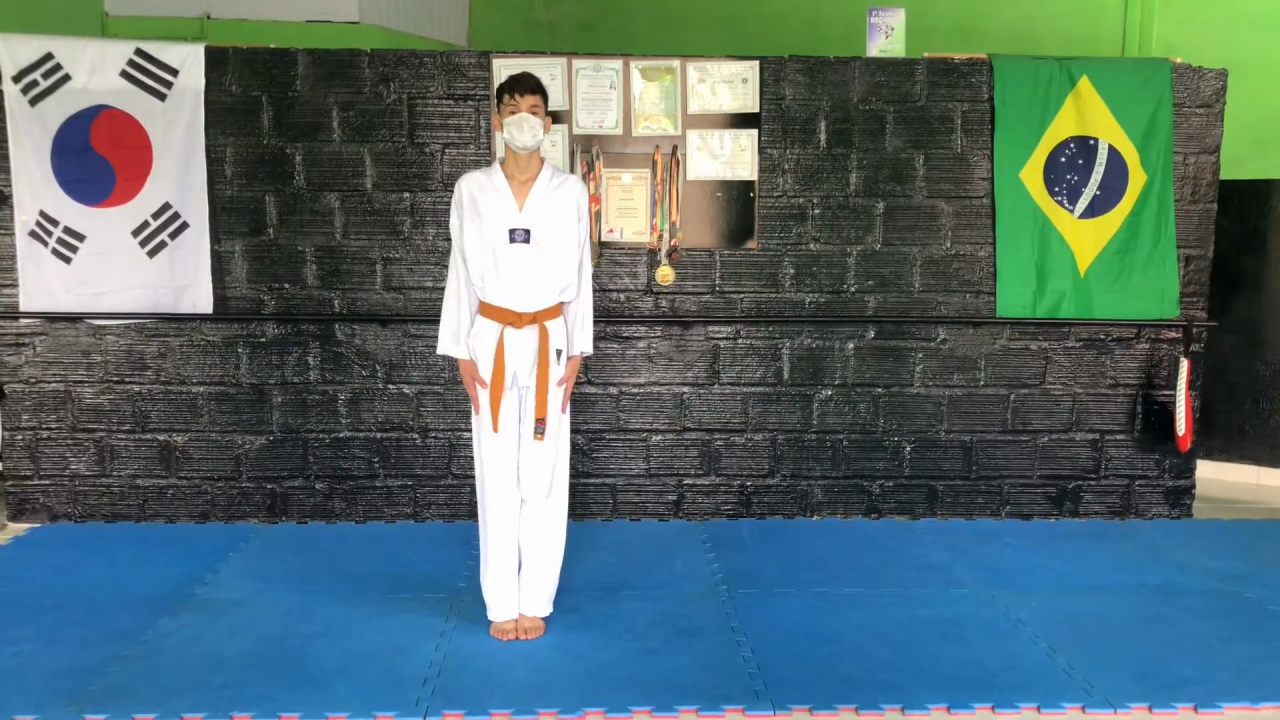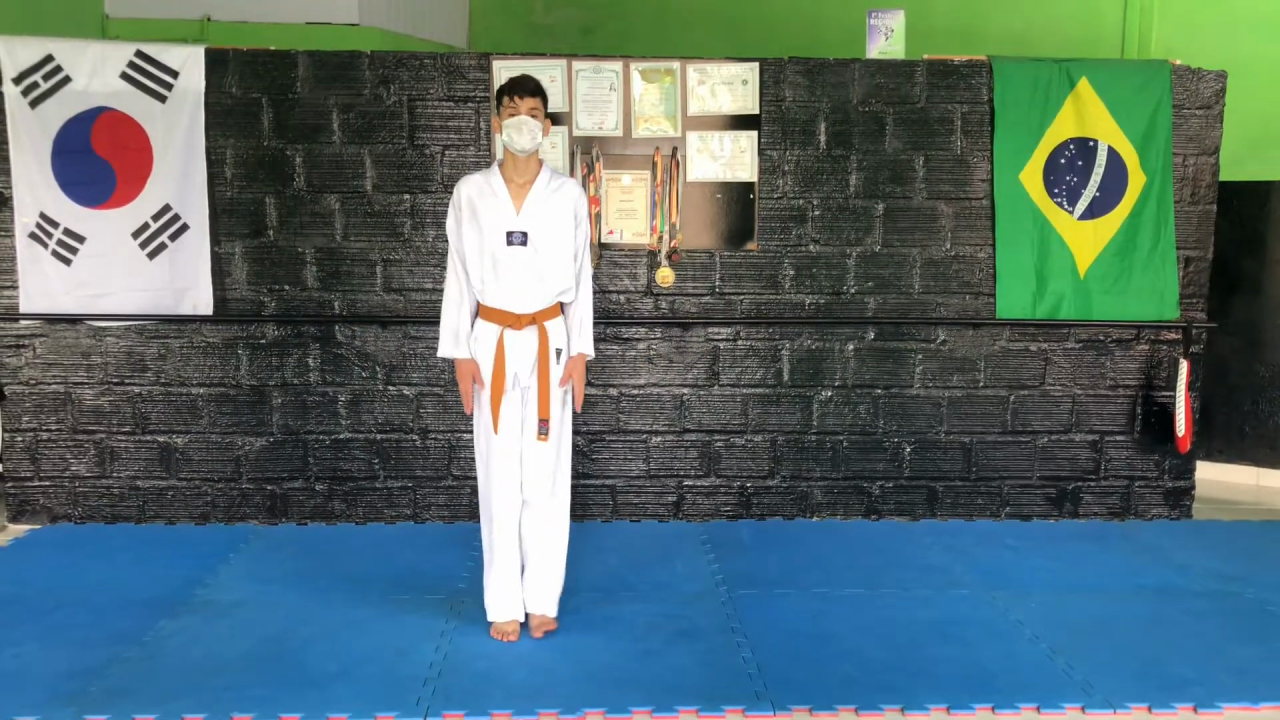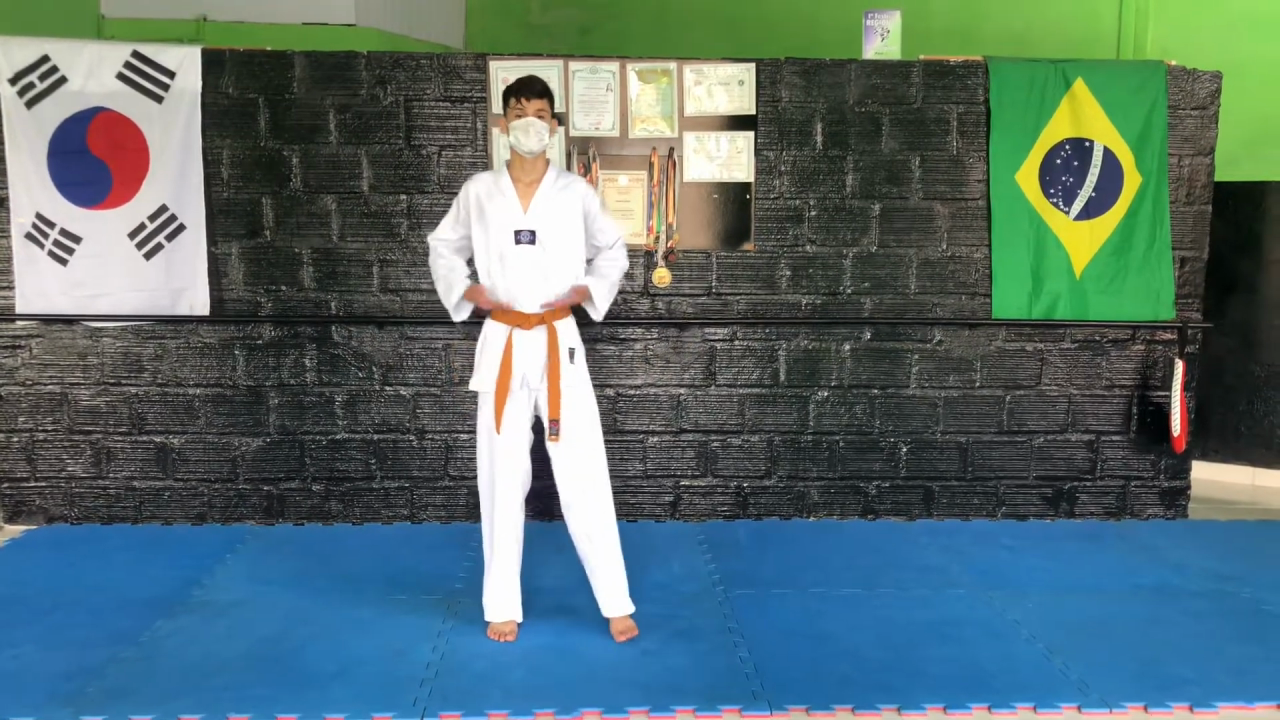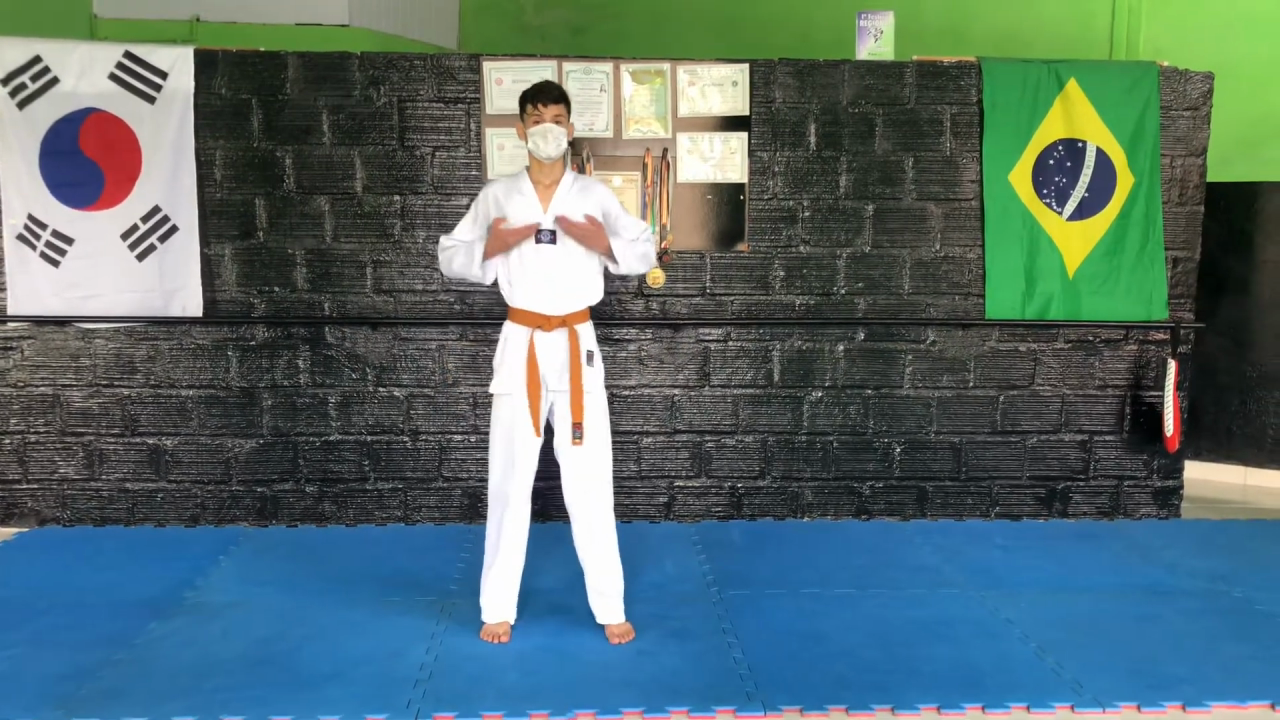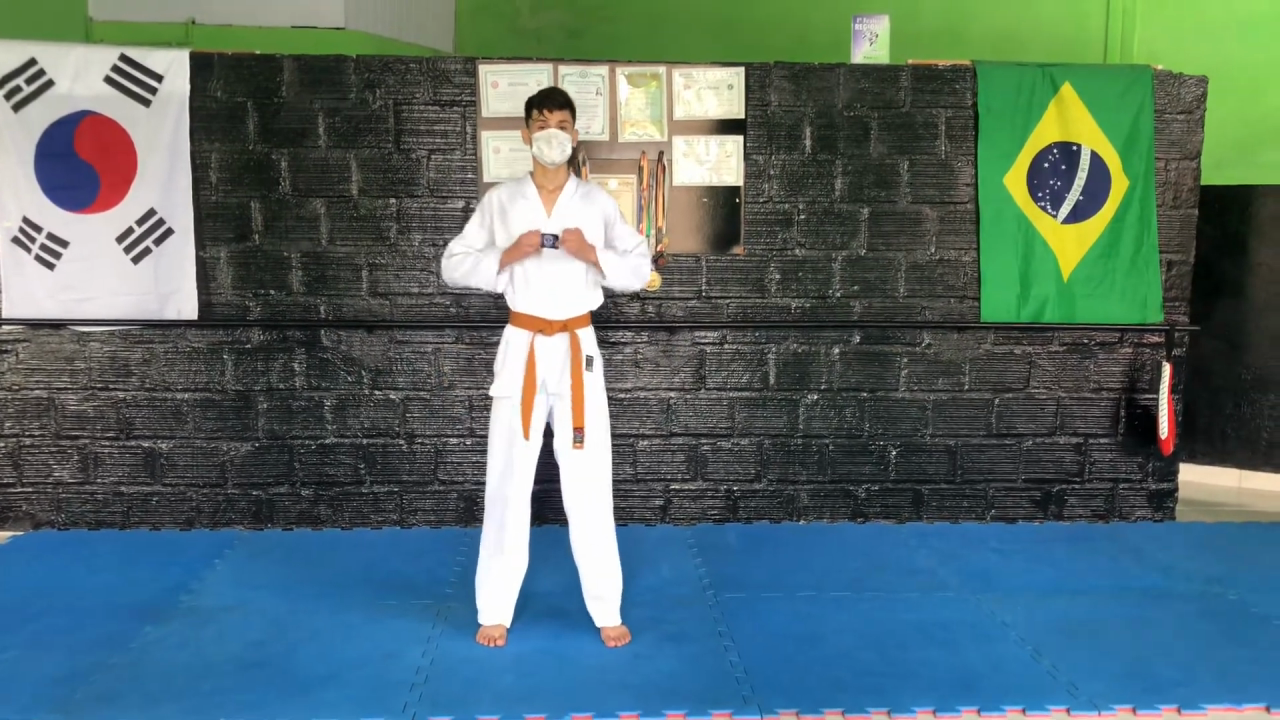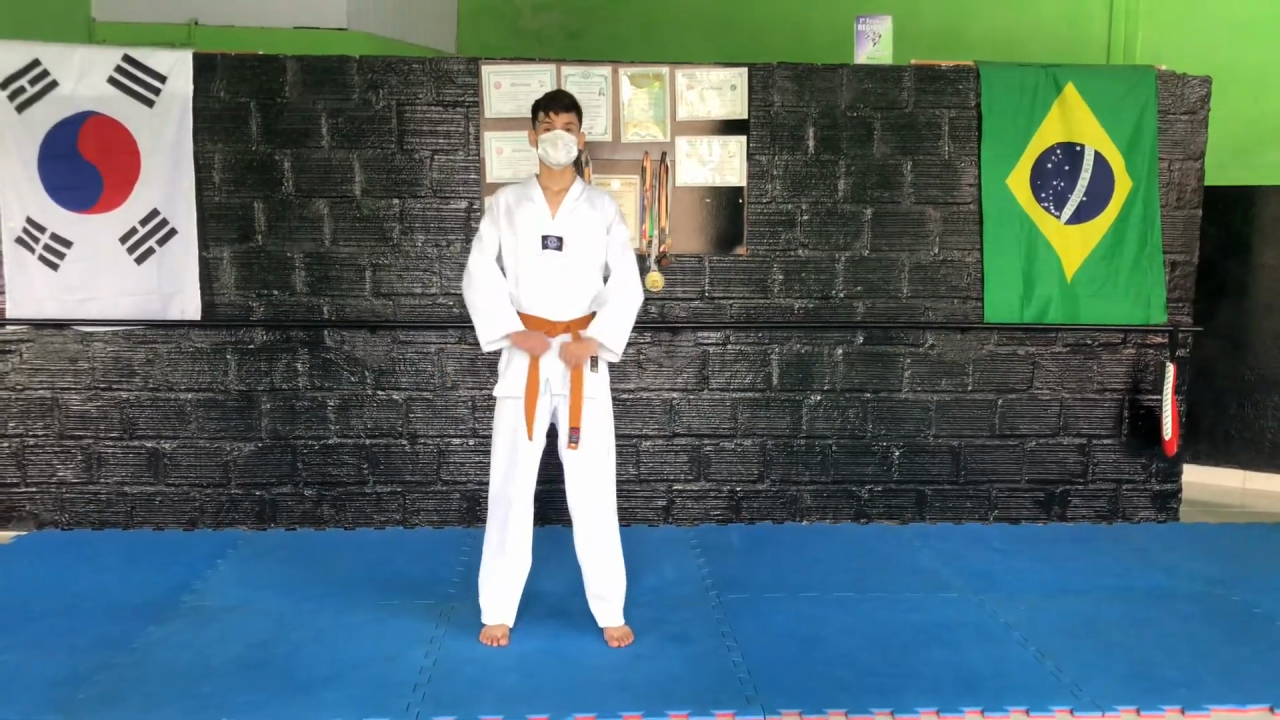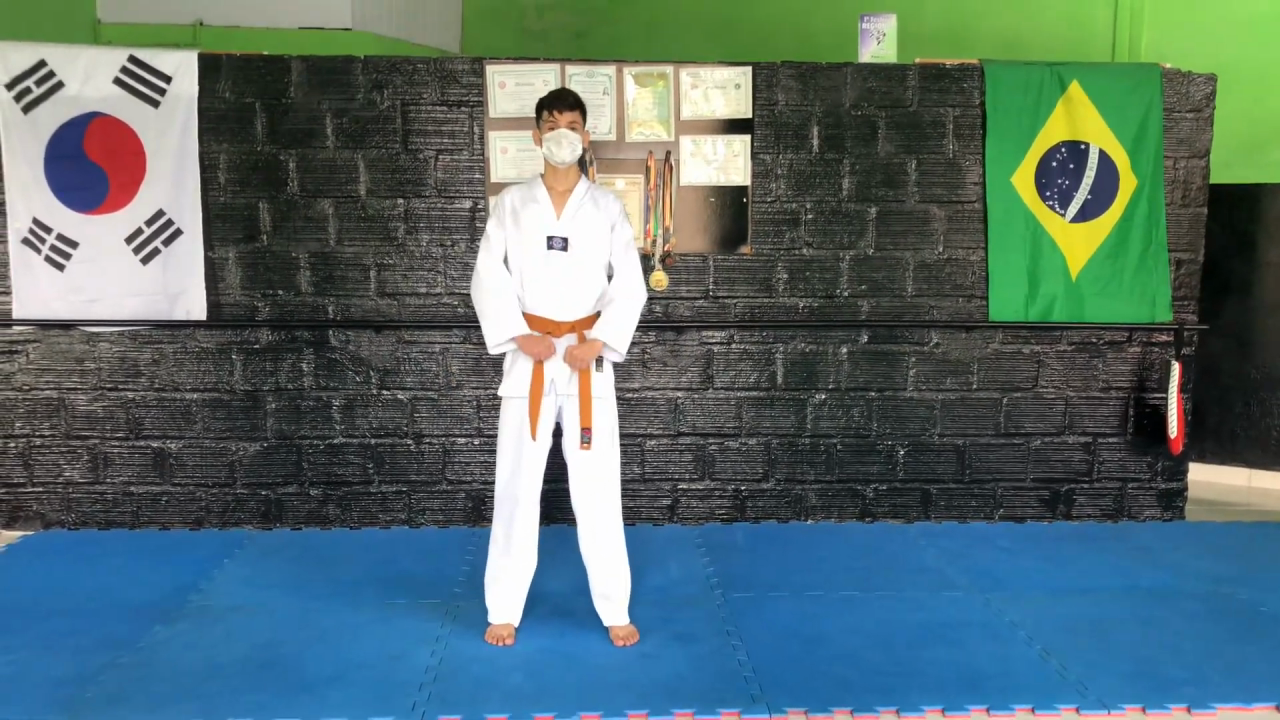
dt=0.4s
person 1, frame 1
left shoulder: (570, 190)
right shoulder: (472, 189)
left elbow: (580, 275)
right elbow: (462, 273)
left wrist: (577, 351)
right wrist: (461, 352)
left hip: (548, 341)
right hip: (492, 342)
left knee: (544, 477)
right knee: (497, 475)
left ankle: (535, 601)
right ankle: (501, 604)
person 1, frame 2
left shoulder: (568, 194)
right shoulder: (470, 192)
left elbow: (581, 277)
right elbow: (458, 276)
left wrist: (580, 352)
right wrist: (460, 353)
left hip: (549, 342)
right hip: (492, 343)
left knee: (546, 479)
right knee: (499, 478)
left ankle: (542, 600)
right ankle: (504, 605)
person 1, frame 3
left shoulder: (576, 192)
right shoulder: (478, 191)
left elbow: (613, 253)
right elbow: (443, 251)
left wrist: (588, 292)
right wrist: (466, 292)
left hip: (559, 342)
right hip: (501, 343)
left knee: (583, 475)
right knee: (501, 479)
left ankle: (615, 602)
right ankle: (502, 605)
person 1, frame 4
left shoulder: (594, 194)
right shoulder: (496, 195)
left elbow: (644, 249)
right elbow: (449, 254)
left wrist: (605, 245)
right wrist: (487, 249)
left hip: (576, 345)
right hip: (521, 346)
left knee: (590, 480)
right knee: (509, 481)
left ankle: (610, 607)
right ankle: (498, 606)
person 1, frame 5
left shoulder: (598, 202)
right shoulder: (500, 200)
left elbow: (640, 267)
right elbow: (454, 265)
left wrist: (595, 256)
right wrist: (505, 257)
left hip: (578, 349)
right hip: (522, 350)
left knee: (589, 483)
right knee: (508, 482)
left ankle: (606, 610)
right ankle: (495, 611)
person 1, frame 6
left shoulder: (602, 207)
right shoulder: (506, 202)
left elbow: (626, 283)
right elbow: (479, 275)
left wrist: (595, 341)
right wrist: (514, 333)
left hip: (582, 355)
right hip: (524, 353)
left knee: (593, 484)
right knee: (510, 482)
left ankle: (609, 610)
right ankle: (499, 610)
person 1, frame 7
left shoulder: (606, 206)
right shoulder: (512, 202)
left elbow: (629, 284)
right elbow: (488, 278)
left wrist: (600, 341)
right wrist: (519, 337)
left hip: (588, 353)
right hip: (529, 353)
left knee: (598, 484)
right knee: (517, 483)
left ankle: (615, 610)
right ankle: (504, 609)
